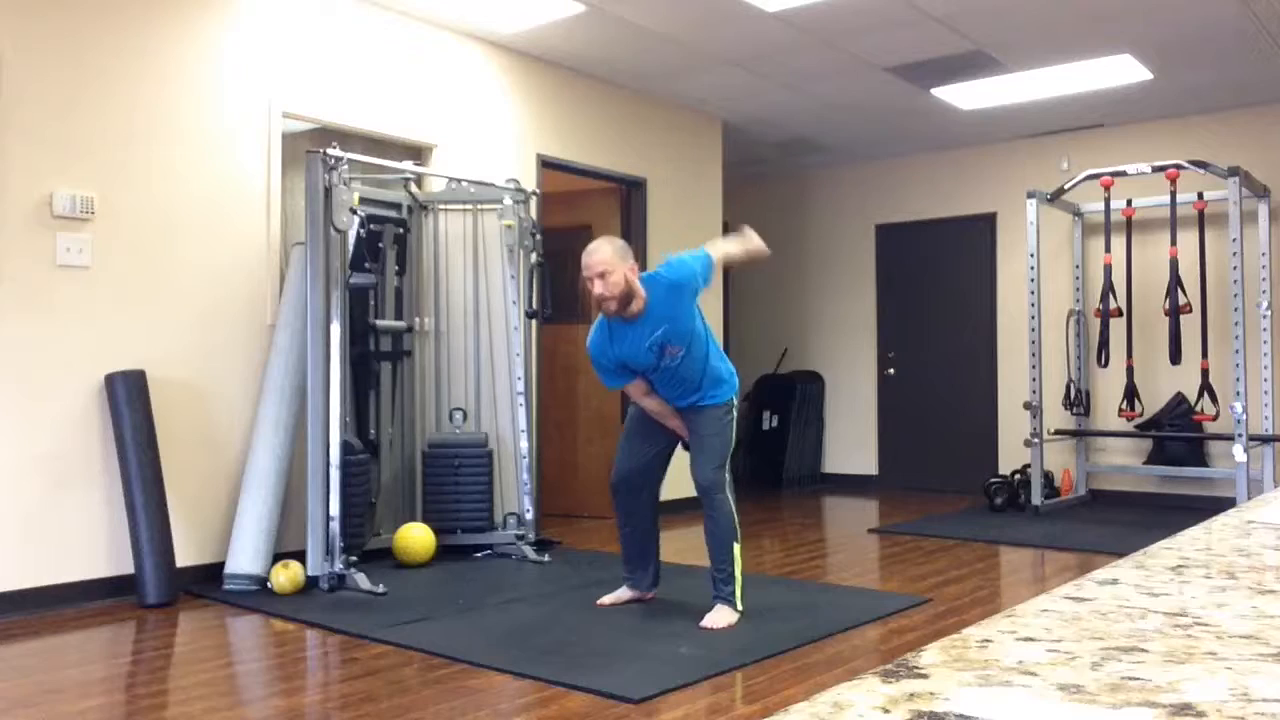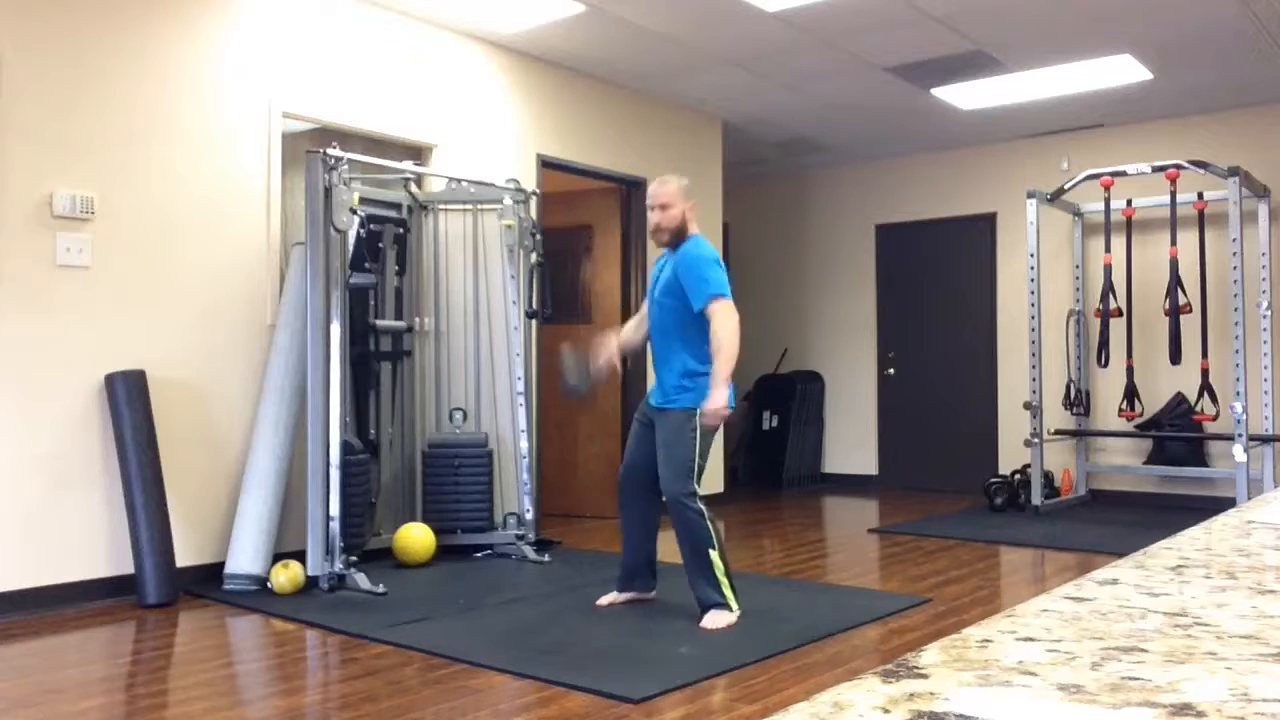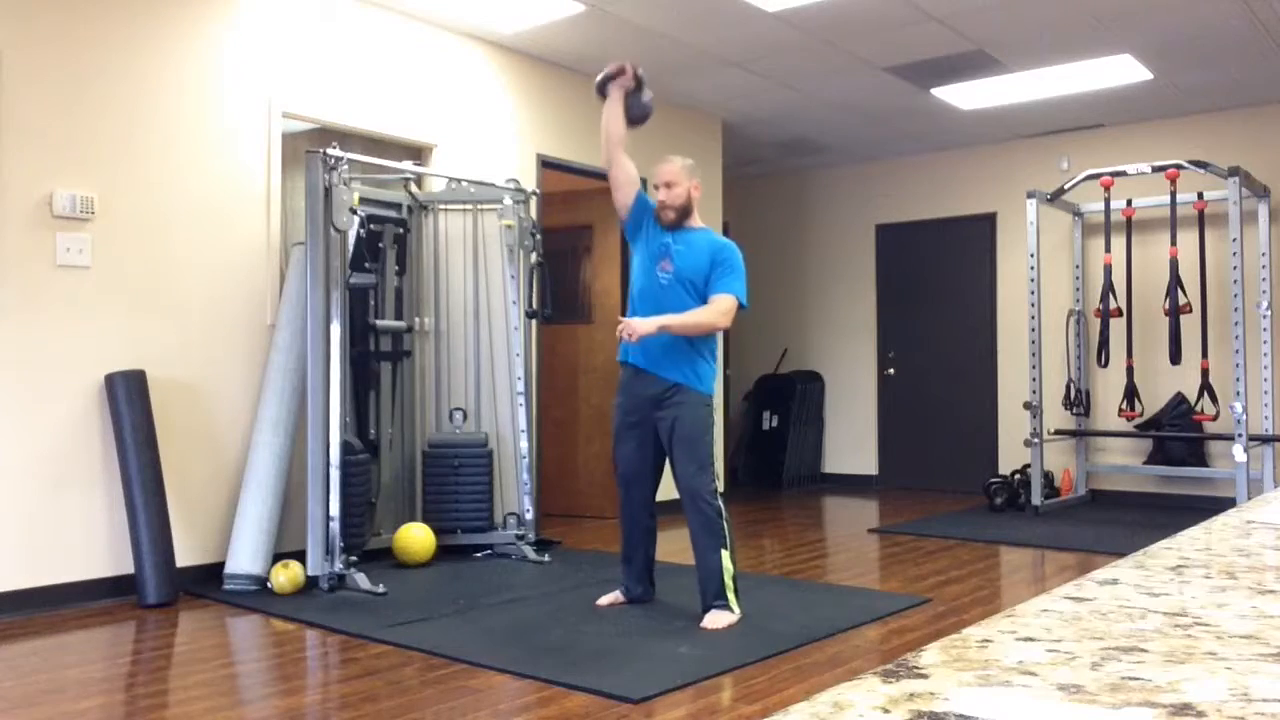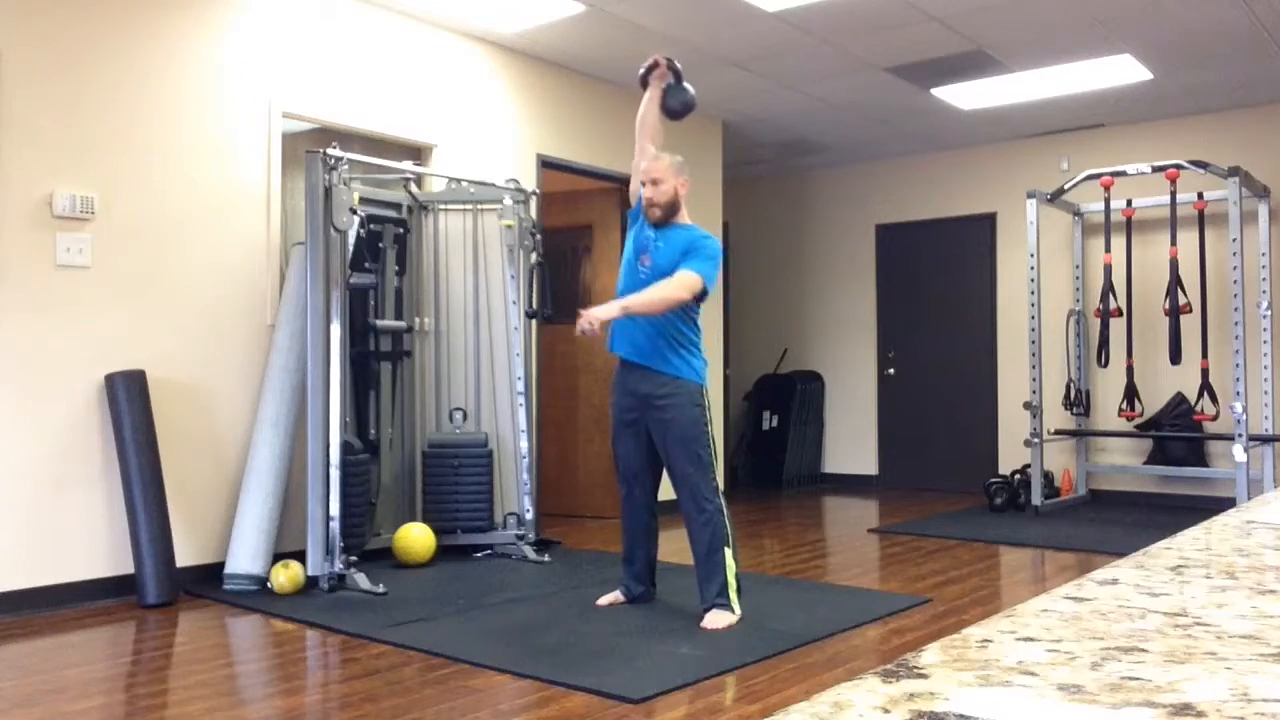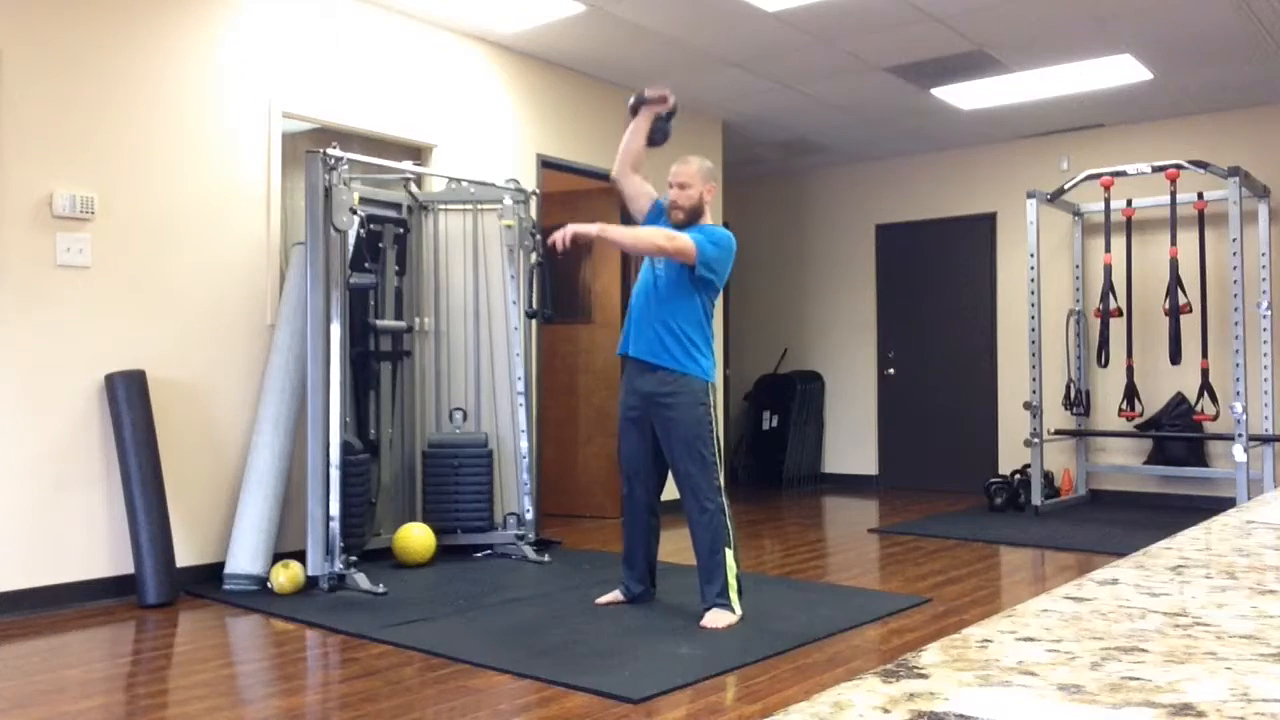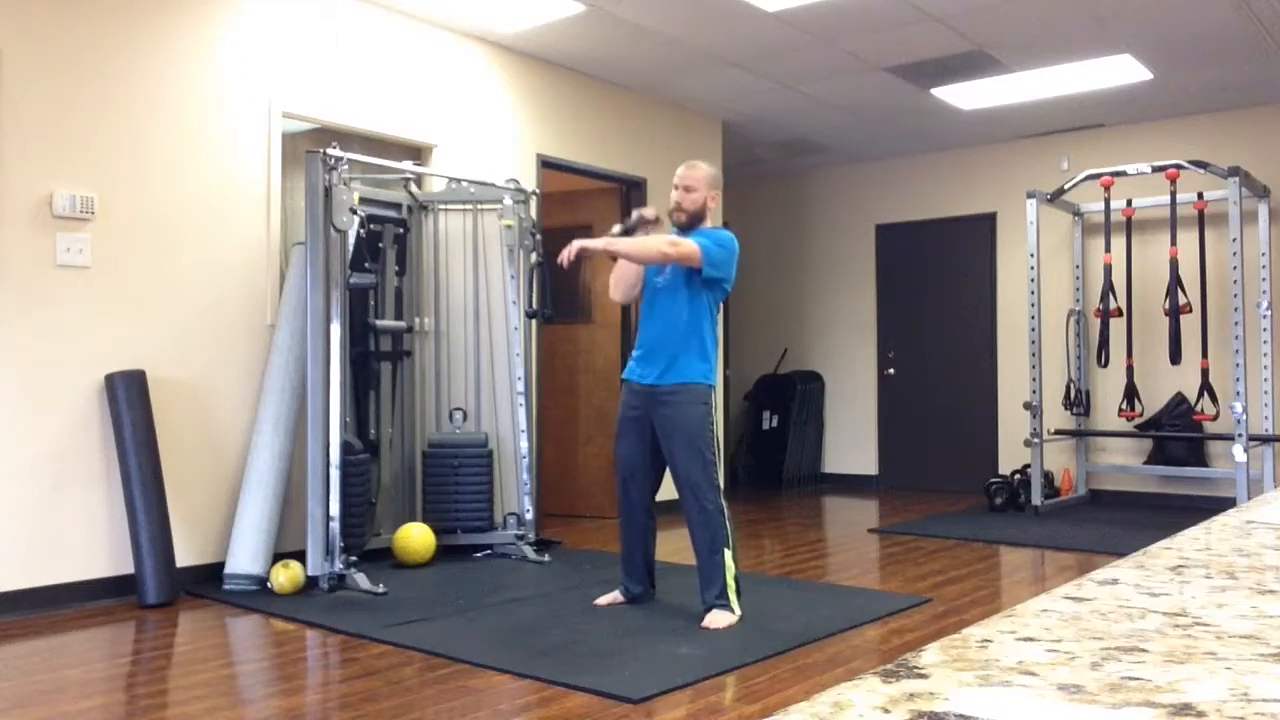
dt=0.4s
person 1, frame 1
left shoulder: (674, 279)
right shoulder: (602, 343)
left elbow: (717, 251)
right elbow: (644, 397)
left wrist: (747, 241)
right wrist: (688, 435)
left hip: (711, 399)
right hip: (659, 407)
left knee: (710, 483)
right knee: (627, 481)
left ankle: (726, 598)
right ankle: (639, 581)
person 1, frame 2
left shoulder: (697, 257)
right shoulder: (666, 262)
left elbow: (724, 318)
right elbow: (646, 319)
left wrist: (720, 387)
right wrist: (616, 346)
left hip: (692, 402)
right hip: (659, 399)
left knee: (678, 491)
right knee: (635, 486)
left ankle: (720, 599)
right ankle: (636, 581)
person 1, frame 3
left shoulder: (721, 252)
right shoulder: (645, 227)
left elbow: (720, 316)
right elbow: (615, 160)
left wrist: (657, 323)
right wrist: (614, 97)
left hip: (687, 389)
right hip: (635, 382)
left knee: (699, 494)
right knee: (632, 490)
left ankle: (722, 599)
right ankle: (635, 585)
person 1, frame 4
left shoulder: (702, 244)
right shoulder: (639, 223)
left elbow: (677, 291)
right elbow: (645, 141)
left wrist: (615, 307)
right wrist: (655, 88)
left hip: (676, 383)
right hip: (629, 378)
left knee: (698, 493)
right knee: (635, 491)
left ankle: (723, 598)
right ankle: (636, 584)
person 1, frame 5
left shoulder: (719, 242)
right shoulder: (658, 222)
left elbow: (665, 243)
right elbow: (624, 171)
left wrist: (591, 230)
right wrist: (647, 114)
left hip: (684, 383)
right hip: (638, 376)
left knee: (701, 492)
right knee: (637, 489)
left ankle: (723, 597)
right ankle: (636, 584)
person 1, frame 6
left shoulder: (721, 244)
right shoulder: (658, 246)
left elbow: (670, 250)
right elbow: (621, 293)
left wrist: (598, 244)
right wrist: (637, 235)
left hip: (686, 388)
right hip: (638, 384)
left knee: (701, 494)
right knee: (632, 491)
left ankle: (723, 599)
right ankle: (636, 585)
